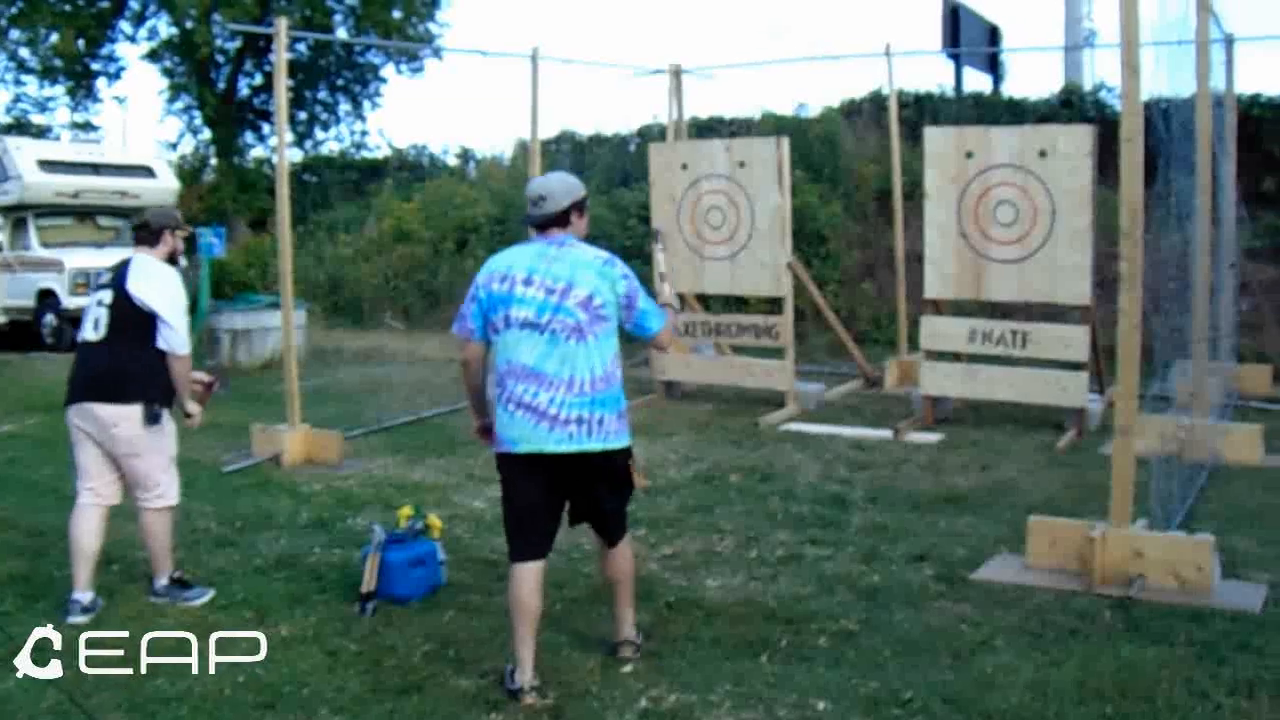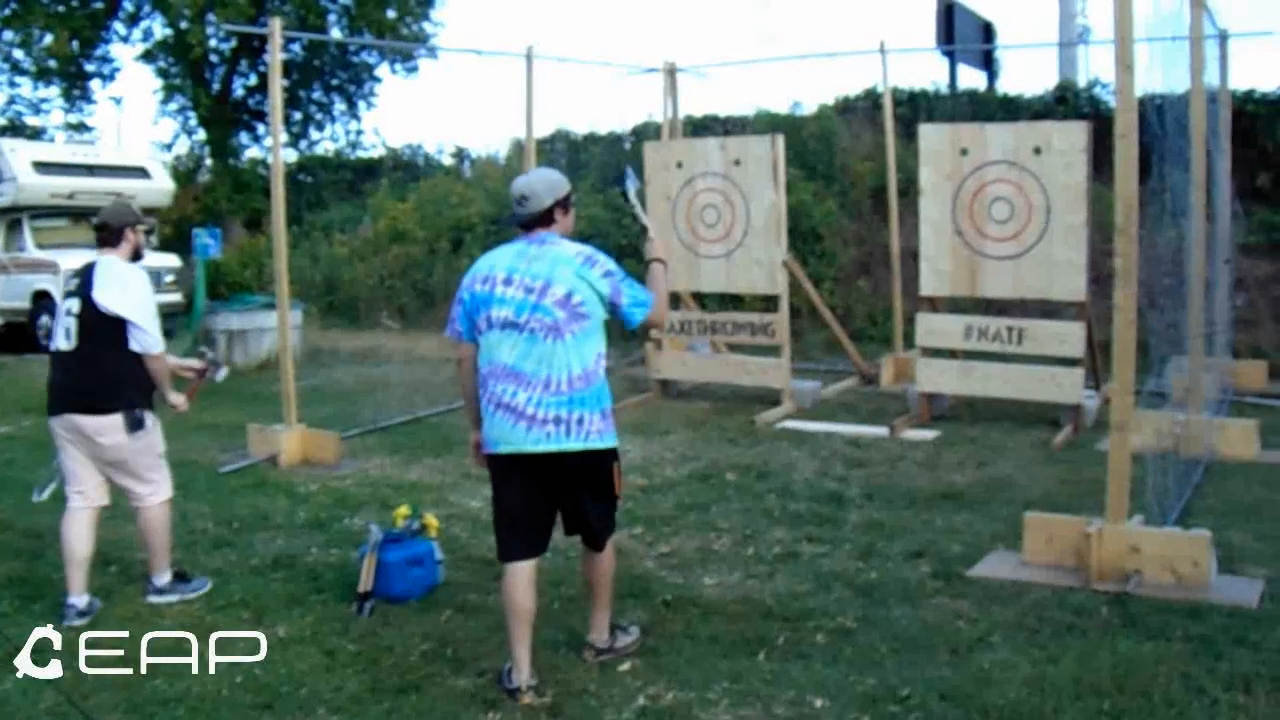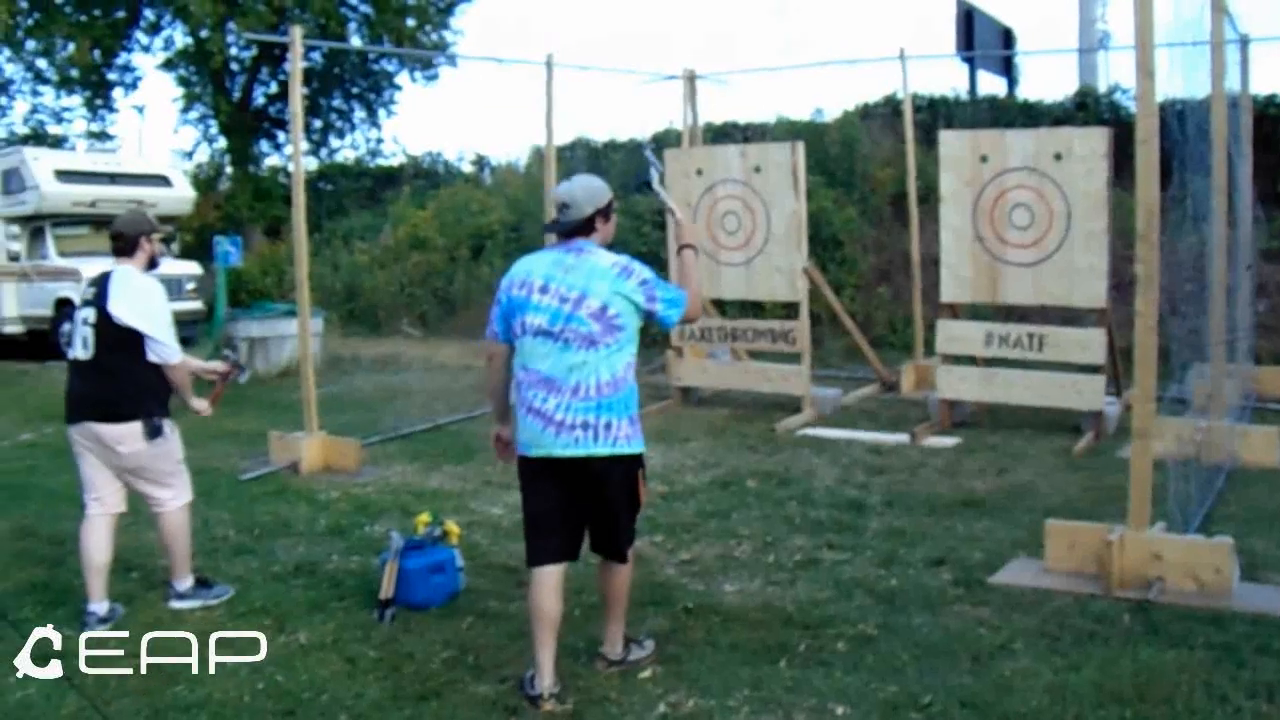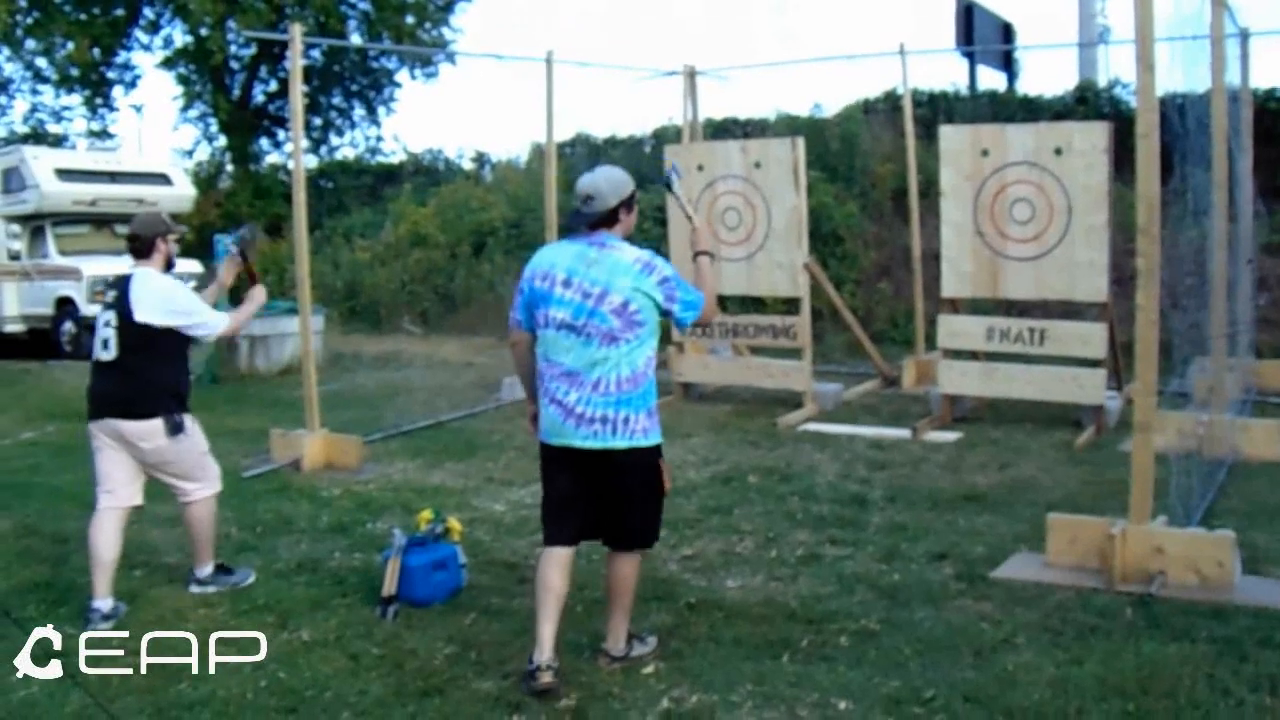
dt=0.3s
person 1, frame 1
left shoulder: (496, 269)
right shoulder: (606, 267)
left elbow: (471, 355)
right elbow: (661, 338)
left wrist: (480, 412)
right wrist: (668, 307)
left hip: (523, 436)
right hip: (599, 433)
left knee: (527, 552)
right knee: (613, 531)
left ankle: (523, 674)
right ankle: (627, 631)
person 1, frame 2
left shoulder: (482, 271)
right shoulder: (589, 264)
left elbow: (465, 357)
right elbow: (654, 314)
left wrist: (477, 425)
right wrist: (657, 261)
left hip: (510, 436)
right hip: (582, 433)
left knee: (519, 553)
right knee: (597, 536)
left ankle: (522, 674)
right ankle: (600, 635)
person 1, frame 3
left shoulder: (520, 273)
right shoulder: (626, 275)
left elbow: (497, 355)
right elbow: (690, 308)
left wrist: (501, 419)
right wrist: (687, 250)
left hip: (540, 441)
right hip: (610, 440)
left knee: (548, 558)
right knee: (616, 549)
left ankle: (544, 680)
right ankle: (614, 646)
person 1, frame 4
left shoulder: (543, 262)
right shoulder: (647, 268)
left elbow: (519, 341)
right elbow: (705, 312)
left wrist: (535, 398)
right wrist: (702, 255)
left hip: (560, 430)
right hip: (627, 431)
left knee: (558, 540)
right knee: (625, 542)
left ankle: (543, 656)
right ankle: (617, 642)
person 2, frame 1
left shoulder: (115, 276)
right shoulder: (162, 275)
right elbow: (176, 349)
left wrist: (186, 378)
right wrist: (188, 399)
left hip: (84, 402)
right hip: (131, 405)
left knee: (92, 495)
right knee: (156, 496)
left ankle: (80, 597)
right ankle: (165, 583)
person 2, frame 2
left shoulder: (81, 279)
right shoulder: (128, 276)
right elbow: (147, 348)
left wrist: (178, 363)
right wrist: (168, 392)
left hip: (66, 409)
right hip: (114, 412)
left knee: (81, 500)
right knee: (153, 492)
left ankle: (77, 601)
right ankle: (163, 581)
person 2, frame 3
left shoulder: (98, 288)
right shoulder: (143, 287)
right elbow: (166, 359)
left wrist: (202, 366)
right wrist: (191, 399)
left hip: (85, 418)
right hip: (132, 420)
left knee: (99, 507)
right knee: (172, 498)
left ankle: (97, 609)
right ankle: (184, 586)
person 2, frame 4
left shoulder: (119, 290)
right shoulder: (163, 289)
right elbow: (219, 327)
left wrist: (218, 287)
right wrist: (252, 307)
left hip: (107, 416)
right hip: (154, 418)
left knee: (113, 504)
right knee: (201, 486)
left ankle: (101, 605)
right ankle: (205, 573)
